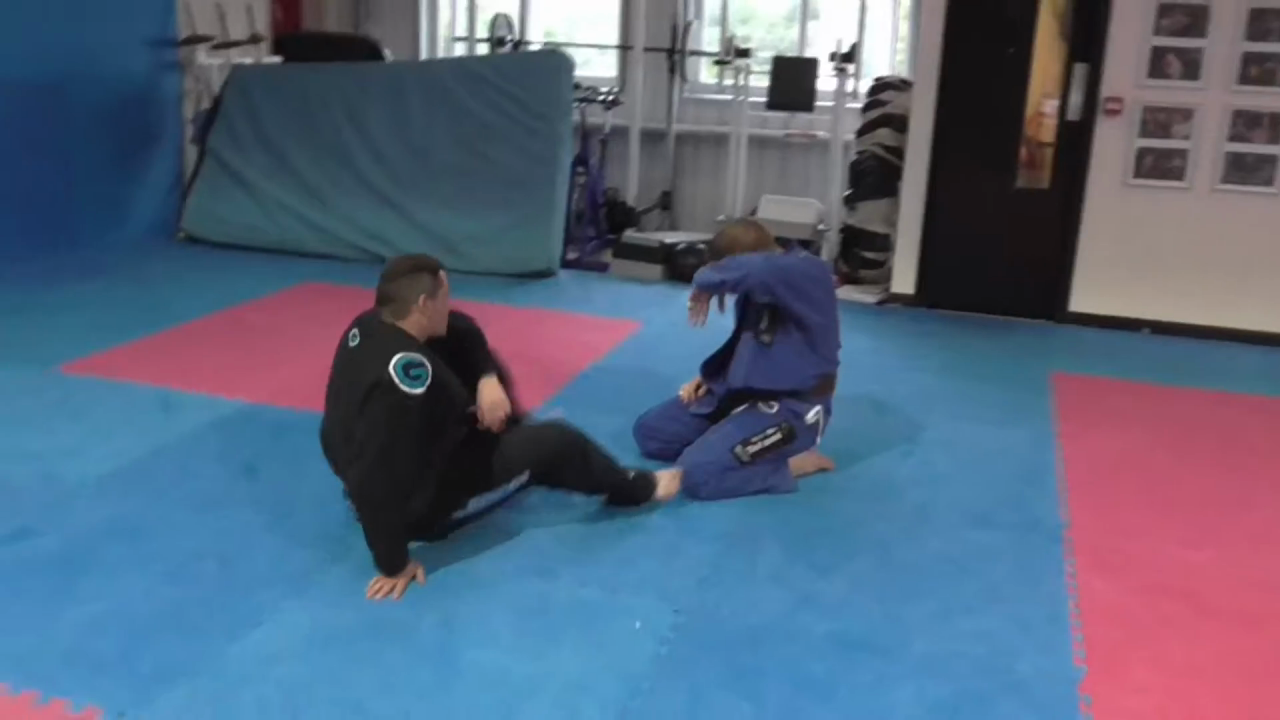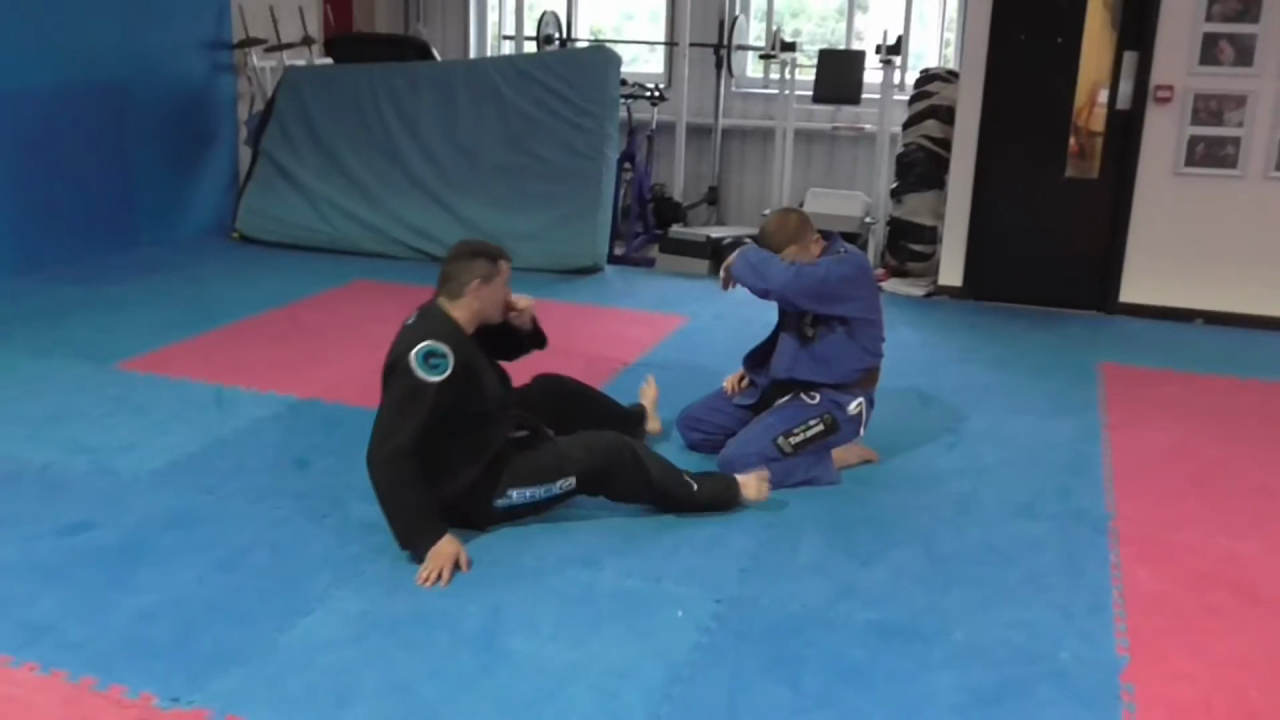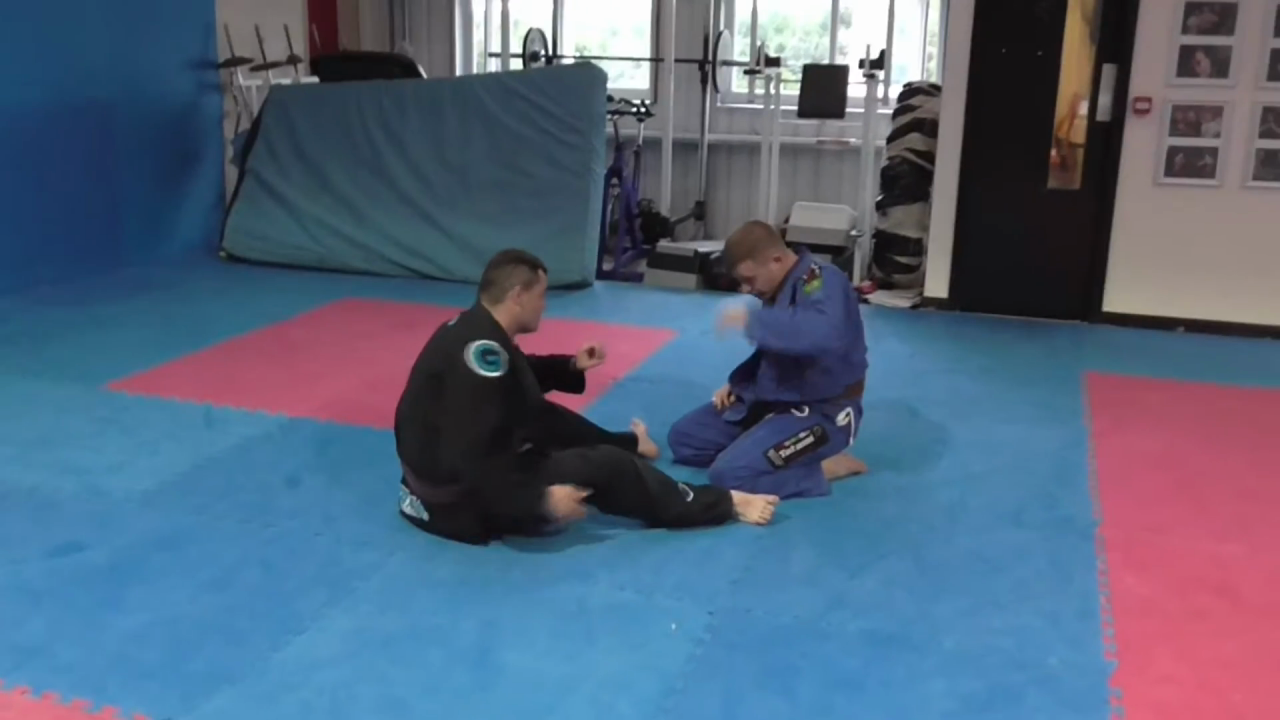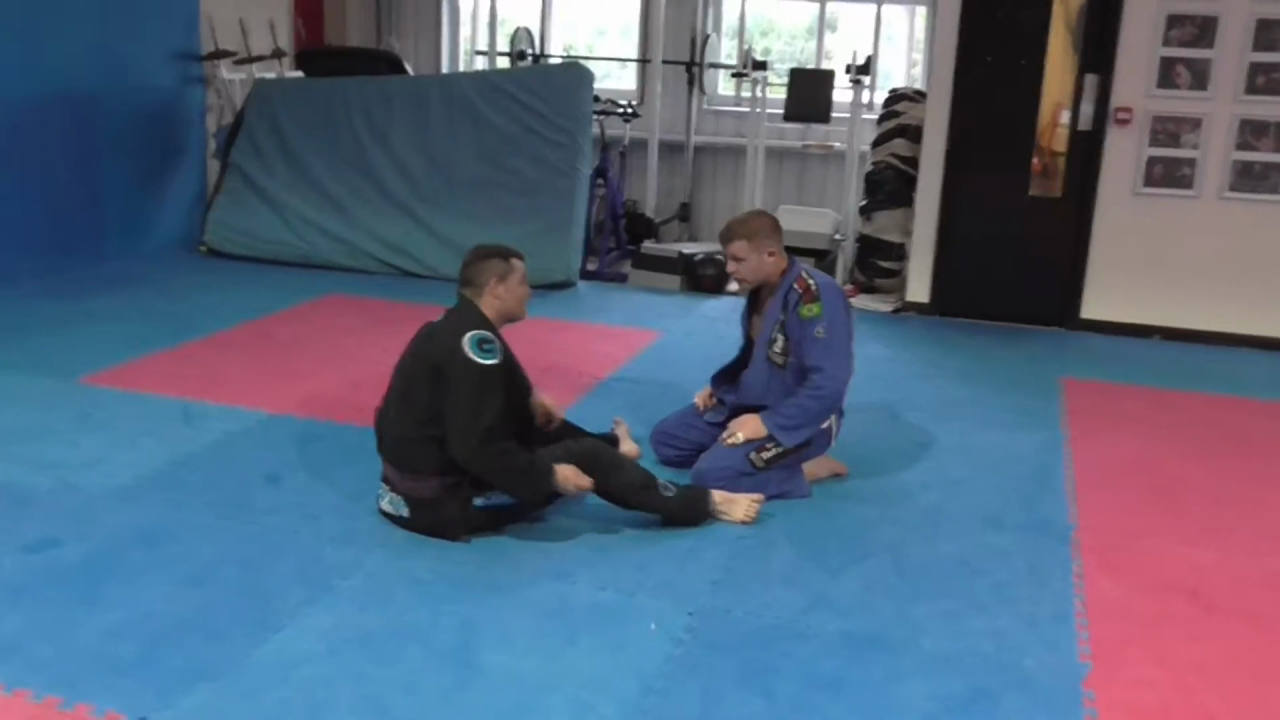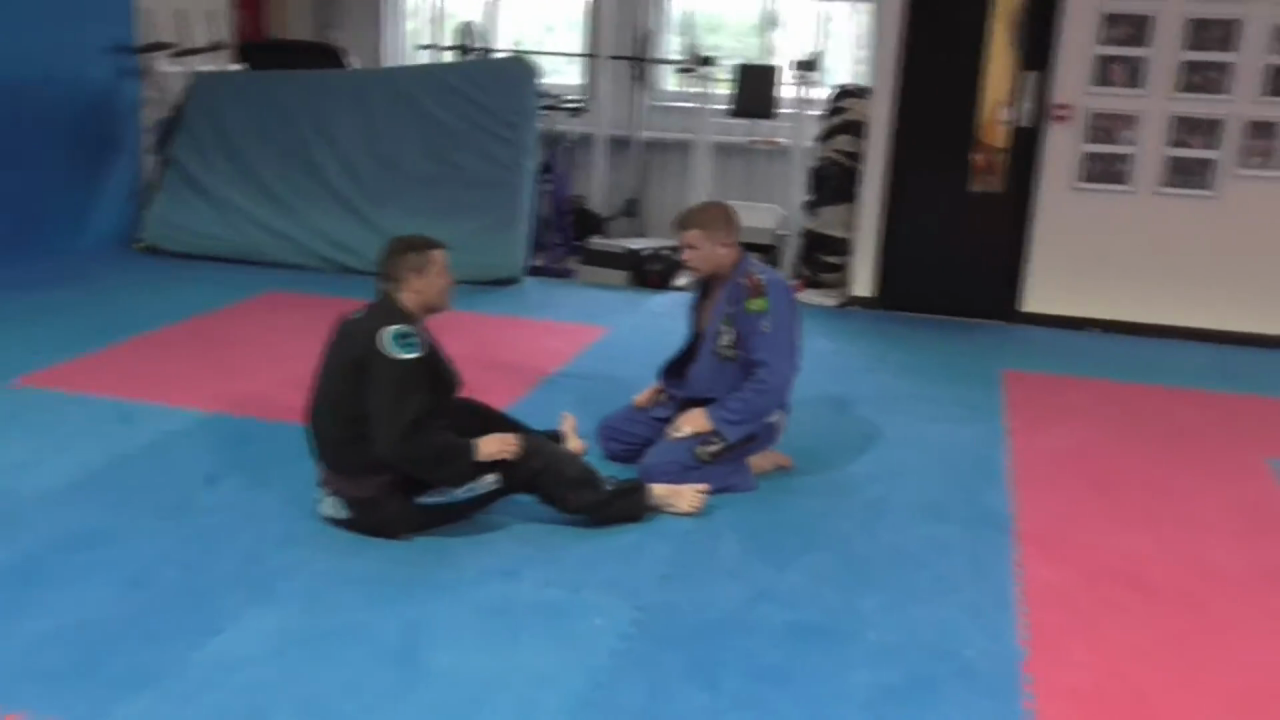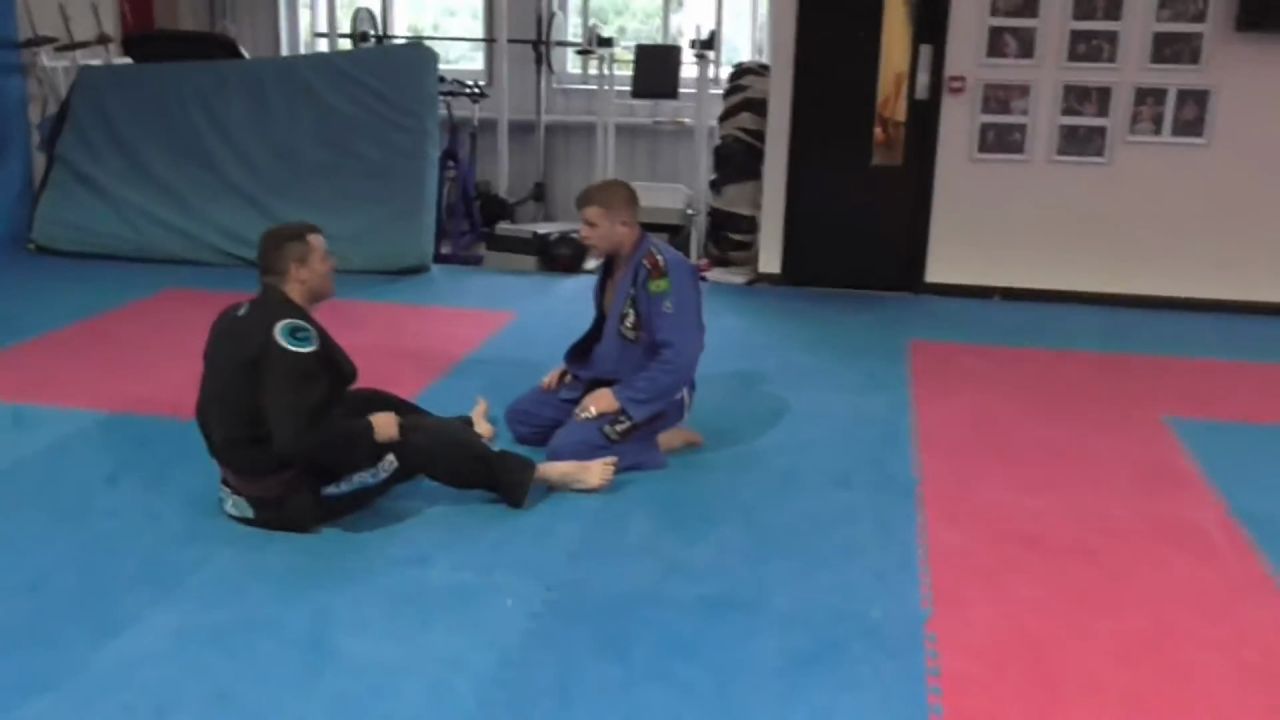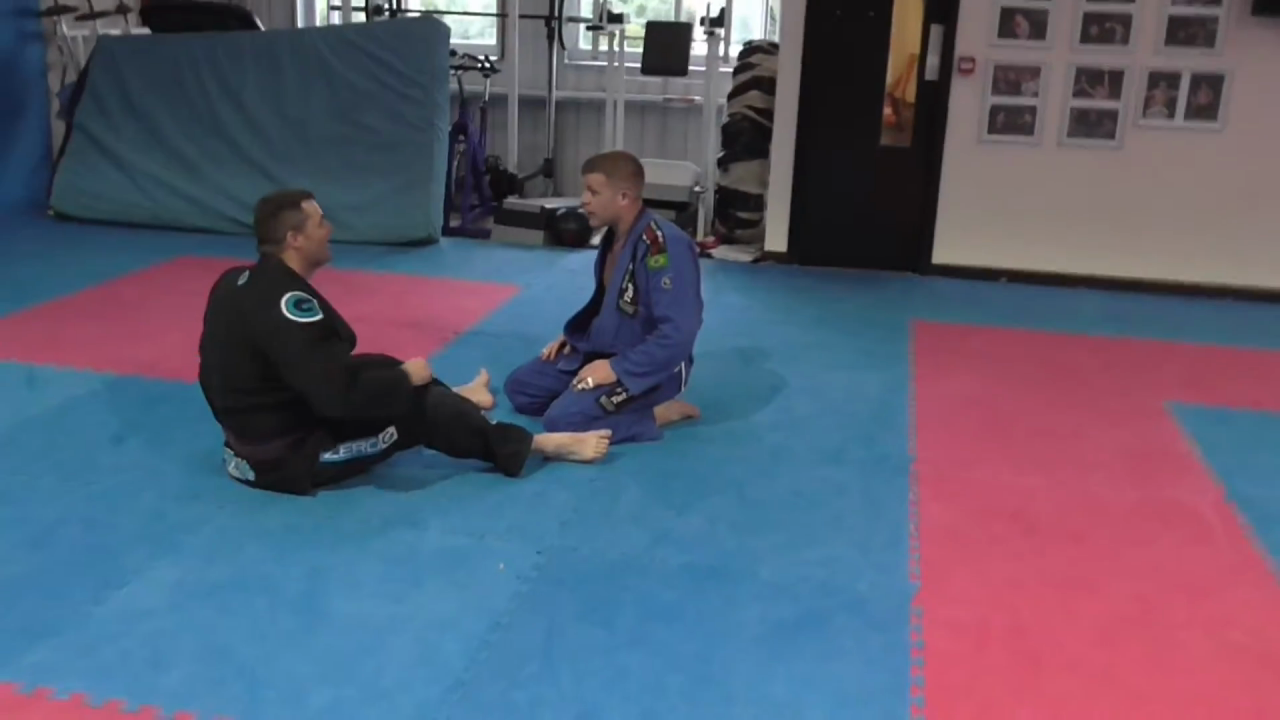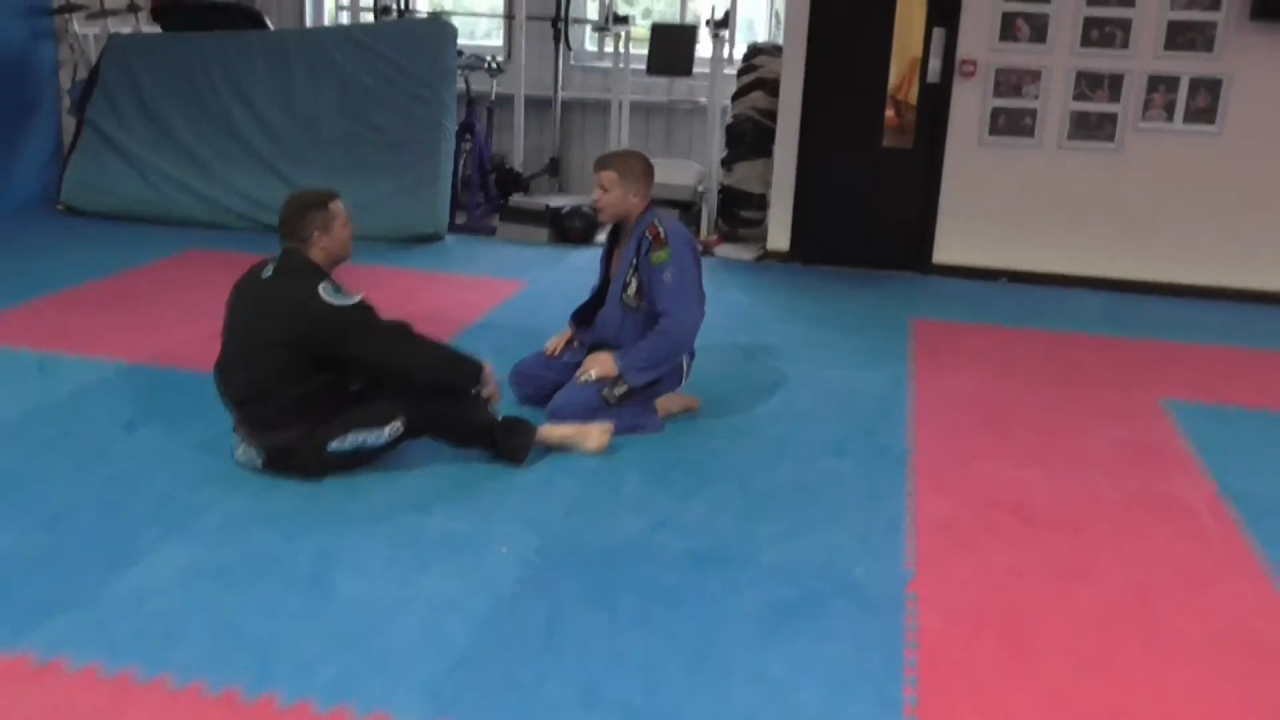
dt=0.4s
person 1, frame 1
left shoulder: (370, 326)
right shoulder: (407, 370)
left elbow: (462, 331)
right elbow: (375, 479)
left wrist: (488, 378)
right wrist: (393, 562)
right hip: (420, 503)
left knee: (482, 369)
right knee: (553, 444)
left ankle: (513, 432)
right ankle: (636, 488)
person 1, frame 2
left shoulder: (444, 316)
right shoulder: (431, 357)
left elbow: (503, 344)
right elbow: (390, 459)
left wrist: (521, 325)
right wrist: (431, 537)
left hip: (470, 445)
right hip: (468, 486)
left knee: (549, 390)
right knee: (605, 454)
left ankle: (637, 418)
right ankle: (724, 489)
person 1, frame 3
left shoulder: (469, 325)
right shoulder: (484, 352)
left elbow: (512, 376)
right elbow: (469, 456)
left wrist: (572, 366)
right wrist: (541, 497)
left hip: (435, 476)
right hip: (459, 501)
left knee: (542, 417)
right knee: (605, 468)
left ankle: (629, 443)
right ankle: (723, 504)
person 1, frame 4
left shoulder: (451, 325)
right shoulder: (476, 343)
right elbow: (478, 448)
left wrist: (528, 403)
right wrist: (550, 475)
left hip: (416, 473)
right hip: (445, 498)
left knee: (528, 422)
right knee: (586, 459)
left ankle: (609, 447)
right ankle: (701, 504)
person 1, frame 5
left shoulder: (365, 320)
right shoulder: (398, 339)
right elbow: (402, 443)
right wrist: (473, 451)
left hip: (352, 473)
right hip: (385, 495)
left knee: (465, 415)
right knee: (524, 459)
left ankle: (553, 443)
right ankle: (644, 499)
person 1, frame 6
left shoulder: (240, 316)
right shoulder: (289, 333)
right elbow: (303, 436)
right wrist: (371, 431)
left hip: (251, 469)
right hip: (287, 491)
left knee: (371, 404)
right knee: (421, 439)
left ankle: (464, 429)
right ankle: (539, 475)
person 1, frame 7
left shoulder: (235, 282)
right shoulder: (289, 306)
right elbow: (343, 398)
right wrist: (407, 377)
left hip: (251, 433)
right hip: (287, 455)
left knee: (373, 370)
right knee: (421, 410)
left ankle: (456, 399)
right ankle: (538, 444)
person 1, frame 8
left shoulder: (263, 277)
right shoulder: (315, 299)
right elbow: (400, 349)
right wrist: (476, 372)
left hip: (259, 426)
right hip: (295, 444)
left knee: (387, 371)
right knee: (424, 405)
left ankle: (465, 391)
right ankle: (537, 436)
person 2, frame 1
left shoulder: (810, 274)
right shoulder: (758, 284)
left elbow: (758, 269)
left wrist: (706, 281)
right wrist: (710, 375)
left hip: (790, 408)
right hip: (741, 392)
left knee: (696, 473)
right knee: (650, 431)
left ankle: (794, 463)
right ankle: (756, 449)
person 2, frame 2
left shoulder: (849, 268)
right shoulder: (800, 264)
left elbow: (785, 282)
left wrist: (743, 257)
right wrist: (753, 367)
left hip: (834, 400)
right hip: (786, 384)
left knee: (739, 460)
right knee: (693, 423)
left ankle: (837, 454)
right ankle: (799, 442)
person 2, frame 3
left shoulder: (824, 282)
right shoulder: (781, 285)
left elbow: (824, 334)
left wrist: (753, 320)
right wrist: (741, 382)
left hip: (820, 413)
right hip: (774, 399)
left knee: (730, 474)
right knee: (682, 438)
left ankle: (827, 466)
right ankle: (793, 455)
person 2, frame 4
left shoulder: (818, 296)
right shoulder: (761, 289)
left elbow: (829, 383)
left wrist: (770, 423)
right wrist: (719, 385)
left hip: (796, 421)
left knee: (711, 475)
right knee: (665, 438)
left ankle: (807, 468)
right ankle: (768, 456)
person 2, frame 5
left shoulder: (766, 291)
right shoulder: (711, 282)
left elbow: (773, 379)
left wrist: (715, 417)
right wrist: (666, 383)
left hip: (742, 415)
right hip: (696, 398)
left knee: (658, 468)
right knee: (613, 433)
left ankle: (753, 461)
right ankle: (714, 449)
person 2, frame 6
left shoulder: (667, 270)
right shoulder: (614, 262)
left elbow: (680, 358)
left wrist: (621, 396)
right wrist: (572, 363)
left hip: (649, 394)
right hip: (603, 379)
left knee: (567, 450)
right knee: (521, 416)
left ankle: (662, 439)
right ankle: (624, 430)
person 2, frame 7
left shoulder: (666, 246)
right shoulder: (614, 236)
left elbow: (678, 333)
left wrist: (618, 368)
right wrist: (572, 335)
left hip: (647, 367)
right hip: (601, 351)
left knee: (563, 420)
right knee: (519, 386)
left ankle: (659, 412)
right ankle: (620, 401)
person 2, frame 8
left shoulder: (667, 241)
right shoulder: (621, 229)
left elbow: (678, 327)
left wrist: (621, 360)
right wrist: (578, 326)
left hip: (650, 360)
right hip: (606, 344)
left knee: (566, 411)
right knee: (524, 378)
left ankle: (660, 403)
right ankle: (621, 393)
